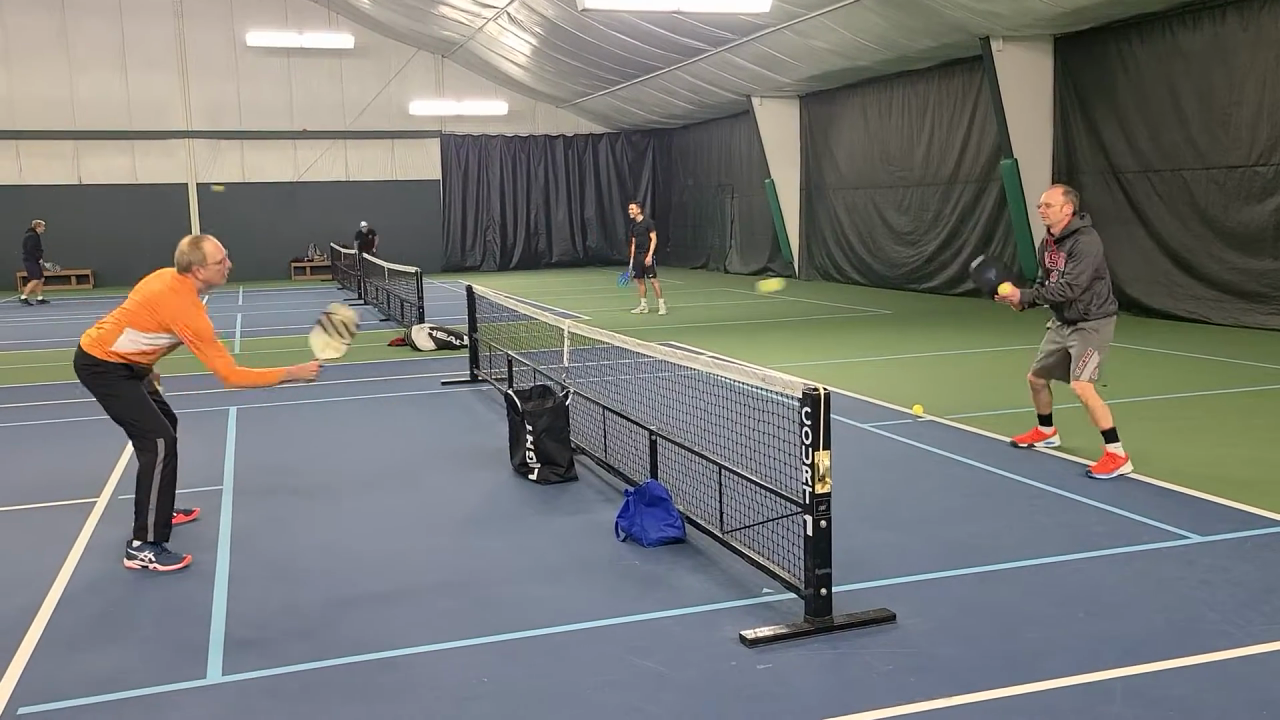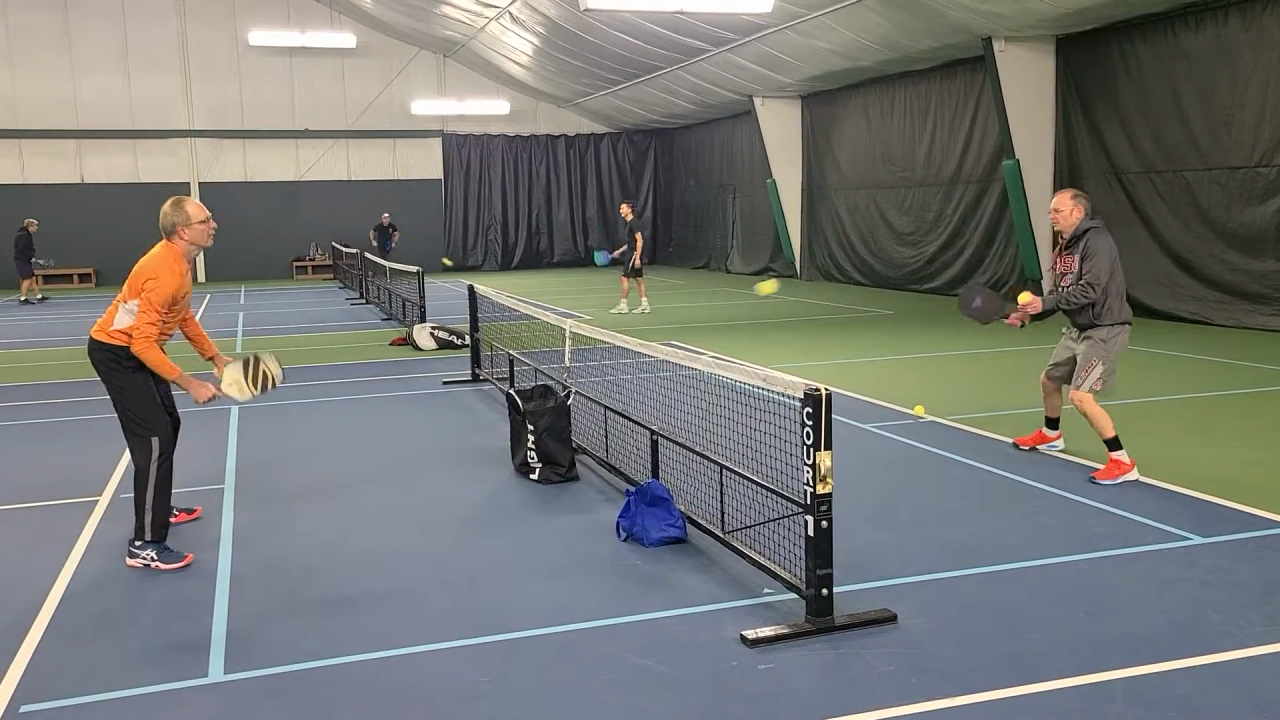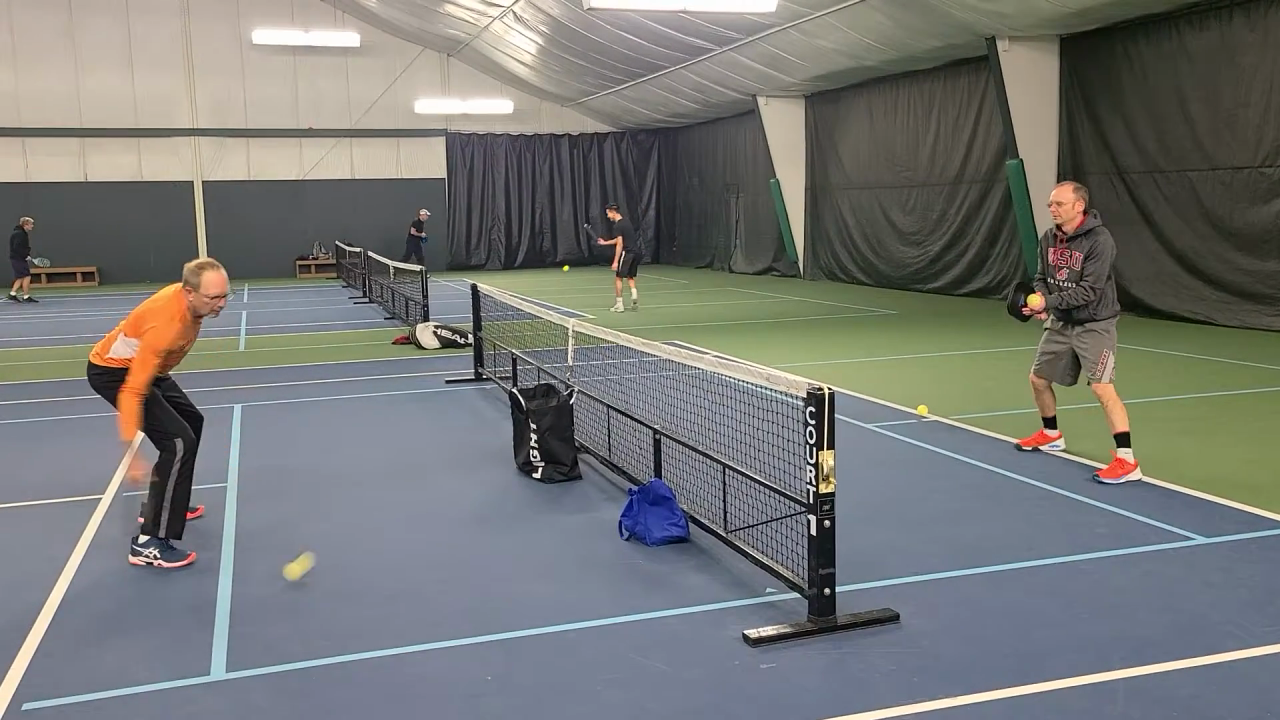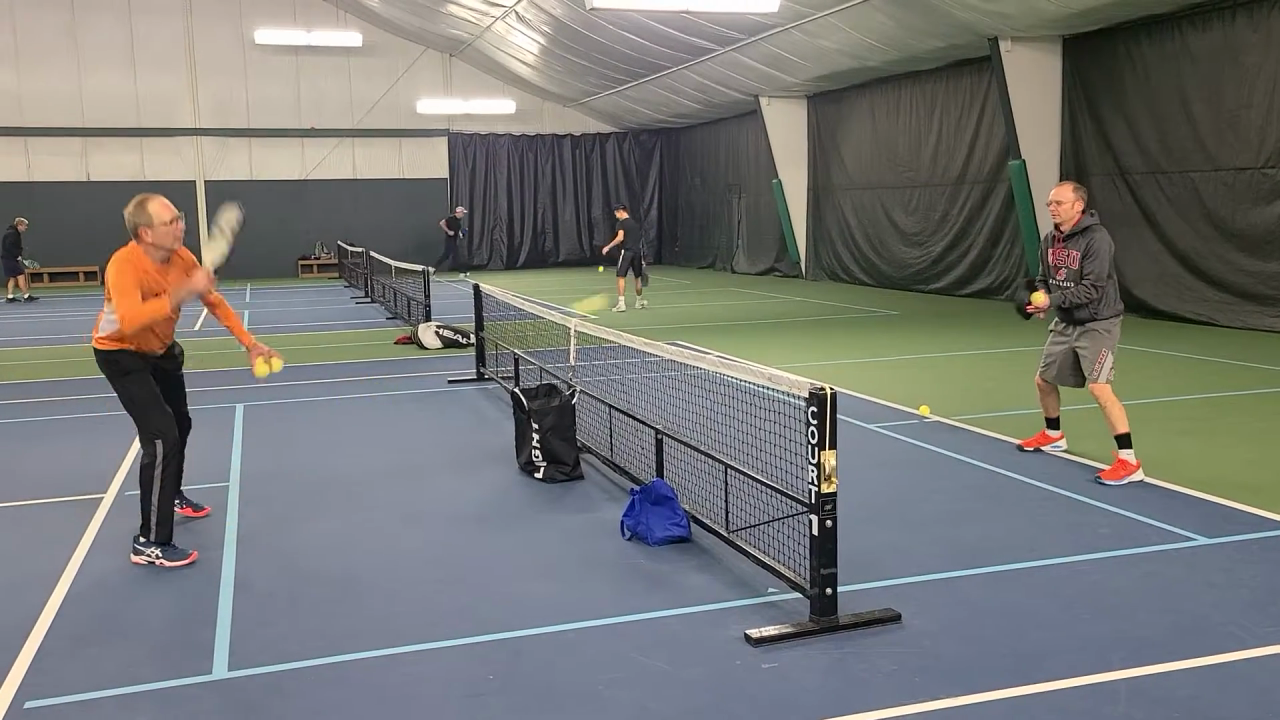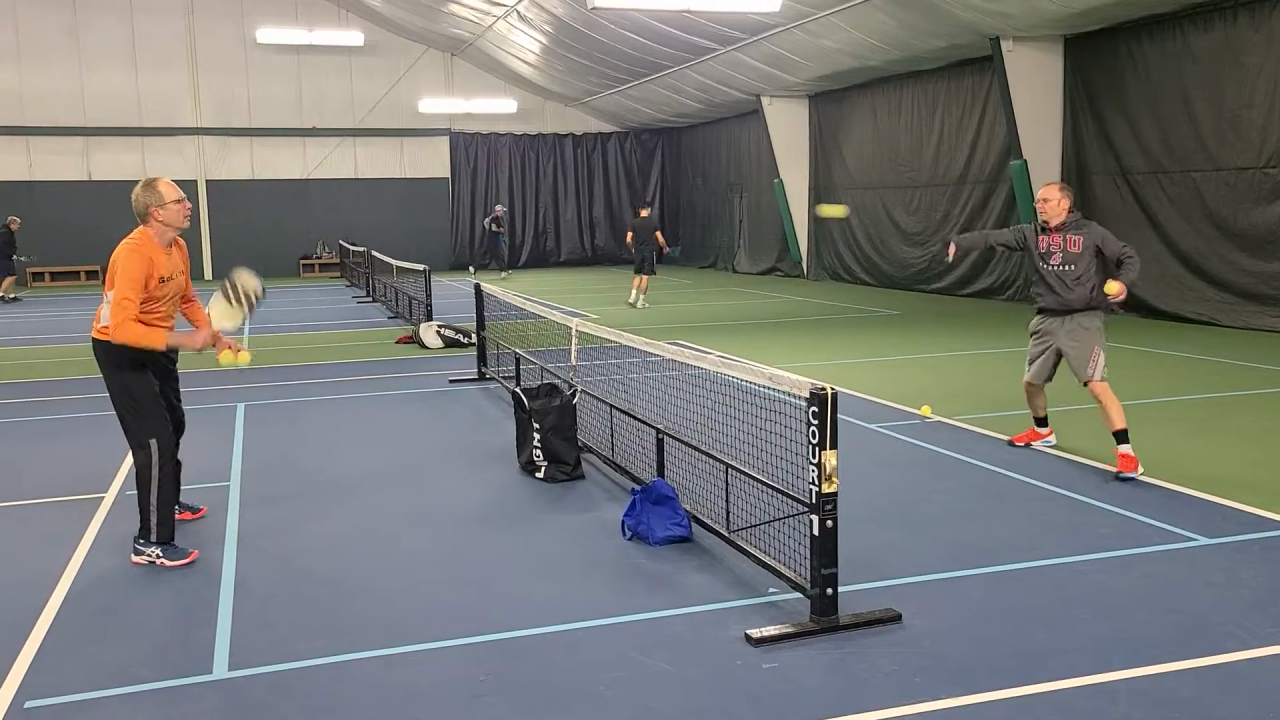
dt=0.4s
person 1, frame 1
left shoulder: (168, 278)
right shoulder: (188, 311)
right elbow: (229, 373)
left wrist: (144, 370)
right wrist: (293, 372)
left hip: (113, 358)
right hip: (100, 364)
left knee: (163, 426)
right knee: (157, 441)
left ankle: (158, 509)
right ankle: (143, 546)
person 1, frame 2
left shoulder: (176, 257)
right shoulder: (166, 273)
left elbow: (182, 314)
right elbow: (143, 347)
left wrist: (213, 354)
right wrist: (190, 385)
left hip: (133, 347)
right hip: (116, 352)
left knee: (168, 425)
right knee: (155, 438)
left ankle: (158, 505)
right ankle: (144, 545)
person 1, frame 3
left shoulder: (193, 299)
right shoulder: (165, 323)
right elbow: (132, 390)
right wrist: (135, 457)
right hip: (111, 372)
left knee: (191, 424)
right knee: (178, 440)
left ankle: (163, 506)
right ankle: (149, 543)
person 1, frame 4
left shoulder: (182, 258)
right shoulder: (124, 266)
left elbow: (214, 302)
right elbow: (131, 319)
left wrist: (249, 341)
right wrist: (182, 292)
left hip: (162, 351)
right hip: (121, 354)
left knee: (179, 427)
right knee: (160, 438)
left ankle: (171, 496)
right ankle: (150, 544)
person 1, frame 5
left shoulder: (176, 247)
right shoulder: (134, 256)
left elbow: (186, 300)
right elbow: (122, 328)
left wrist: (214, 335)
right wrist: (182, 339)
left hip: (154, 346)
right hip: (122, 350)
left knee: (172, 428)
right knee: (152, 440)
left ankle: (167, 502)
right ankle: (150, 543)
person 2, frame 1
left shoulder: (1085, 240)
right shoulder: (1049, 242)
left elbow: (1069, 288)
right elbow: (1046, 287)
left wrist: (1024, 295)
right wrist: (1022, 300)
left hip: (1092, 322)
right hip: (1063, 323)
left knee: (1081, 386)
right knee: (1036, 378)
left ankle: (1117, 455)
right ankle: (1046, 432)
person 2, frame 2
left shoulder: (1096, 240)
right shoulder: (1063, 248)
left elbow: (1090, 290)
right elbow: (1057, 292)
left wrist: (1045, 303)
right wrist: (1027, 314)
left hip: (1104, 330)
right hip: (1078, 330)
left knee: (1080, 396)
right knee: (1050, 380)
left ankle: (1123, 463)
right ankle: (1051, 434)
person 2, frame 3
left shoulder: (1099, 240)
right shoulder: (1049, 239)
left elbow: (1089, 290)
right elbow: (1041, 278)
left wrist: (1049, 302)
right wrist: (1040, 302)
left hip: (1095, 325)
right hip: (1060, 323)
left knee: (1103, 389)
right knee: (1038, 379)
left ankle: (1127, 461)
right ankle: (1051, 435)
person 2, frame 4
left shoulder: (1095, 237)
right shoulder: (1050, 240)
left elbow: (1095, 287)
right elbow: (1044, 278)
left wrist: (1051, 300)
right wrist: (1040, 301)
left hip: (1098, 324)
right hip: (1065, 324)
left knee: (1100, 389)
right knee: (1044, 381)
left ankle: (1128, 461)
right ankle: (1053, 436)
person 2, frame 5
left shoulder: (1090, 231)
right shoulder: (1030, 234)
left elbow: (1128, 257)
right elbow: (995, 238)
left wrist: (1122, 282)
right wrist: (959, 242)
left hip: (1083, 320)
right hip: (1046, 321)
left knee: (1097, 386)
right knee: (1032, 382)
left ankle: (1127, 455)
right ankle: (1042, 431)
